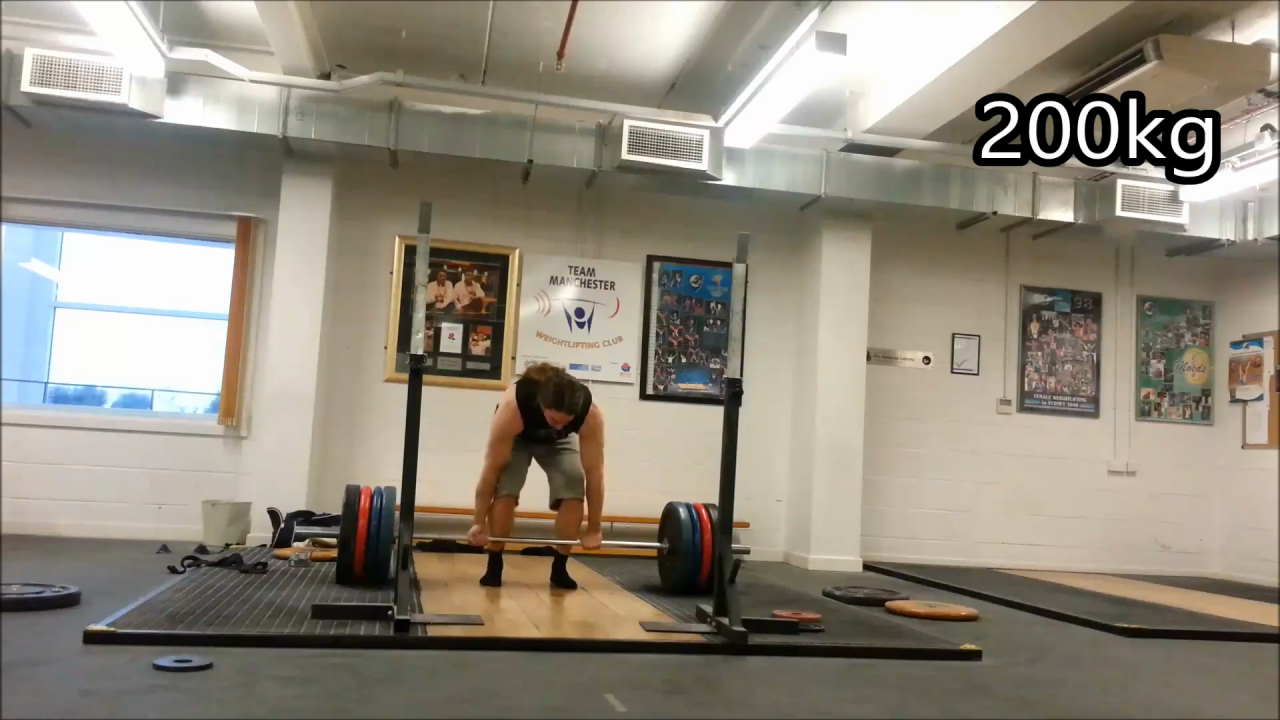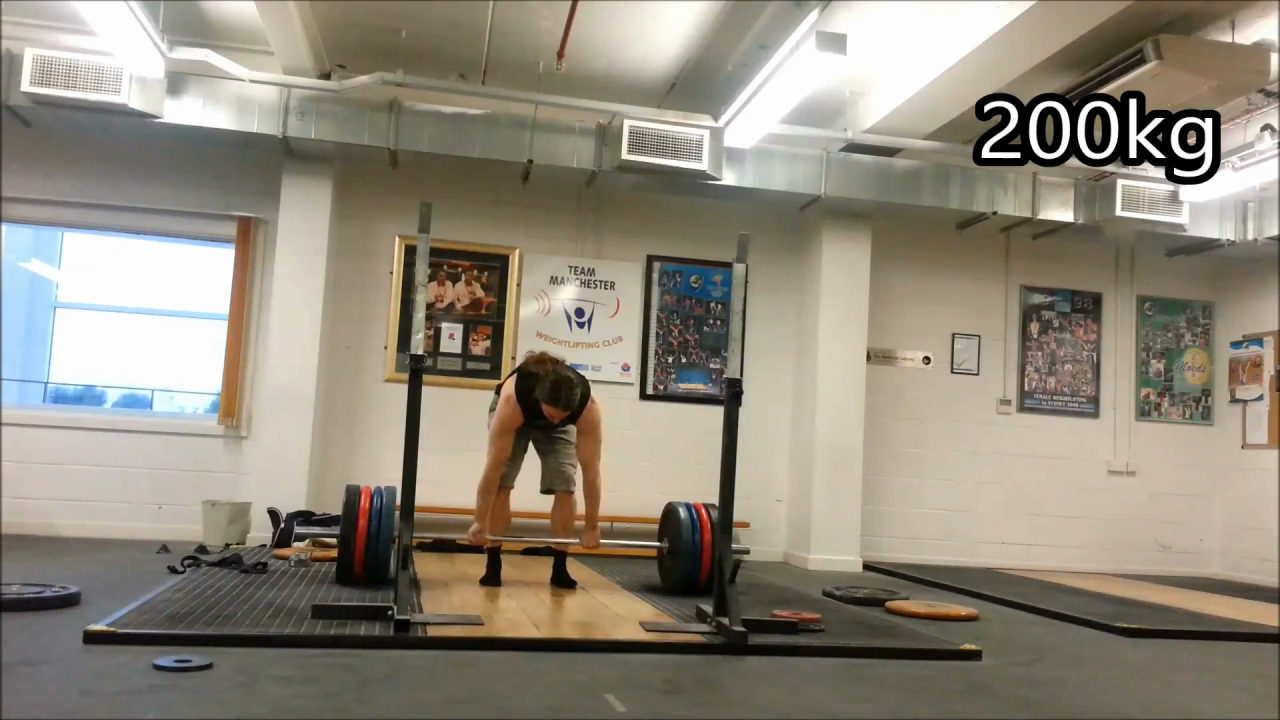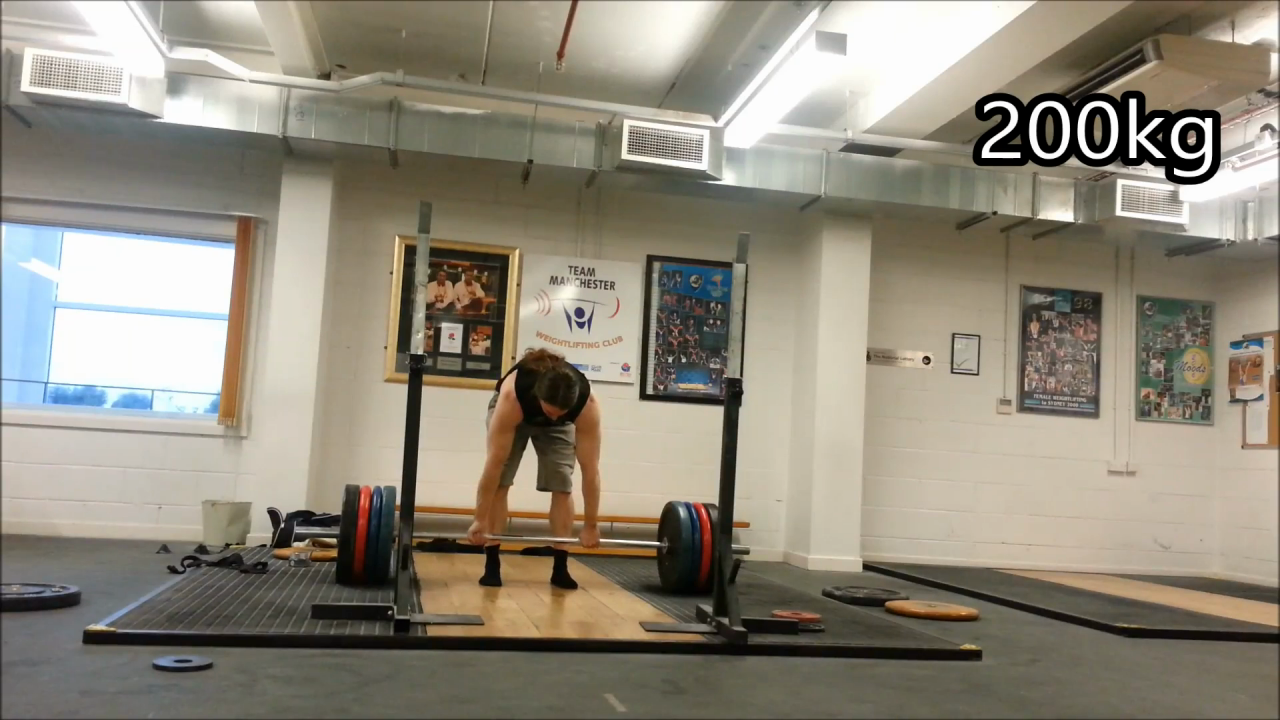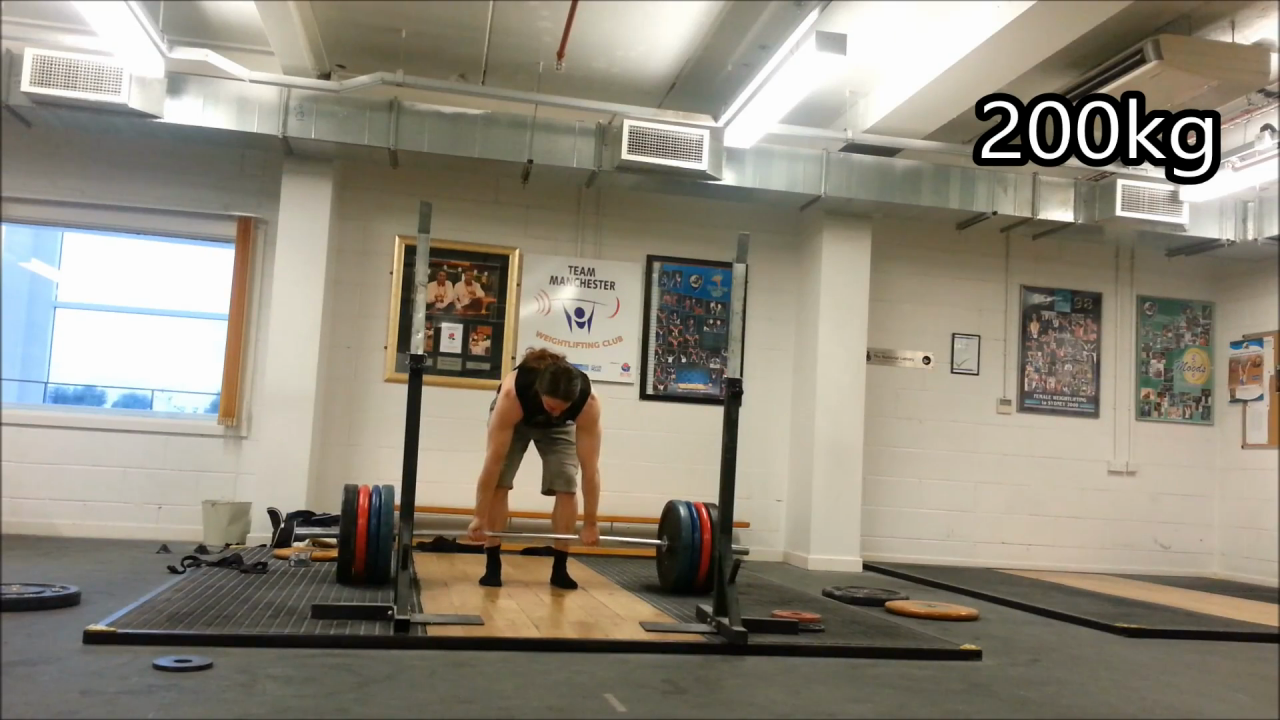
dt=0.3s
person 1, frame 1
left shoulder: (591, 414)
right shoulder: (513, 406)
left elbow: (594, 473)
right elbow: (492, 468)
left wrist: (593, 529)
right wrist: (479, 523)
left hip: (560, 442)
right hip: (517, 439)
left knee: (574, 493)
right knee: (505, 492)
left ankle: (559, 568)
right ankle: (494, 566)
person 1, frame 2
left shoulder: (589, 407)
right shoulder: (512, 399)
left elbow: (591, 470)
right elbow: (494, 465)
left wrist: (591, 527)
right wrist: (479, 521)
left hip: (559, 430)
right hip: (515, 419)
left knee: (565, 486)
right knee: (501, 483)
left ankle: (559, 567)
right ankle: (493, 565)
person 1, frame 3
left shoulder: (587, 405)
right shoulder: (511, 395)
left elbow: (590, 468)
right elbow: (494, 463)
left wrist: (591, 525)
right wrist: (480, 520)
left hip: (558, 426)
right hip: (514, 413)
left knee: (562, 485)
right knee: (500, 481)
left ankle: (560, 567)
right ankle: (491, 565)
person 1, frame 4
left shoulder: (589, 403)
right shoulder: (512, 393)
left elbow: (590, 466)
right elbow: (494, 460)
left wrist: (590, 523)
right wrist: (479, 517)
left hip: (560, 428)
right hip: (515, 419)
left knee: (566, 485)
right knee: (499, 482)
left ankle: (560, 568)
right ankle: (492, 565)
